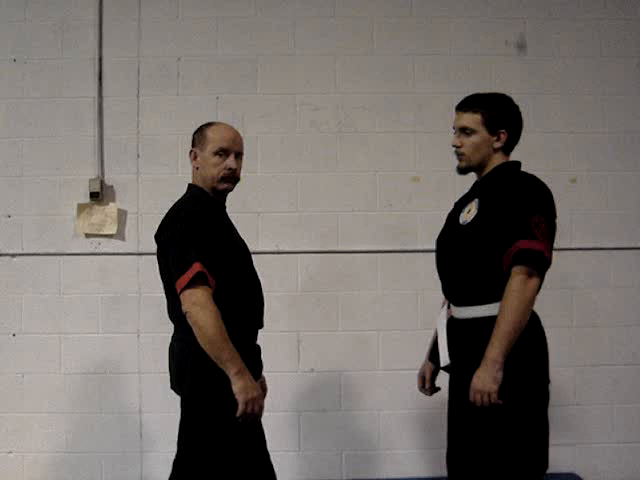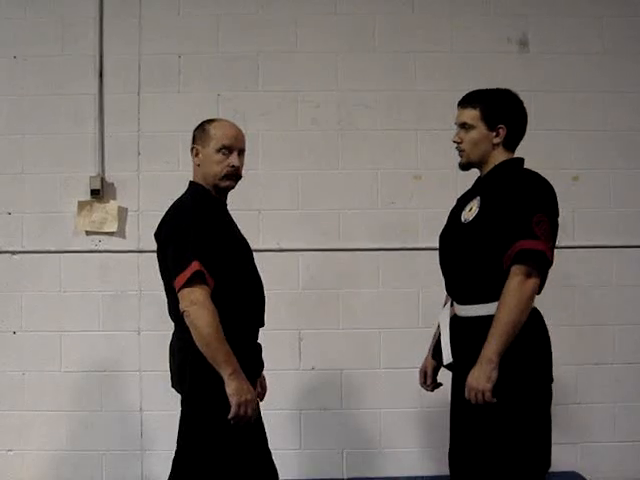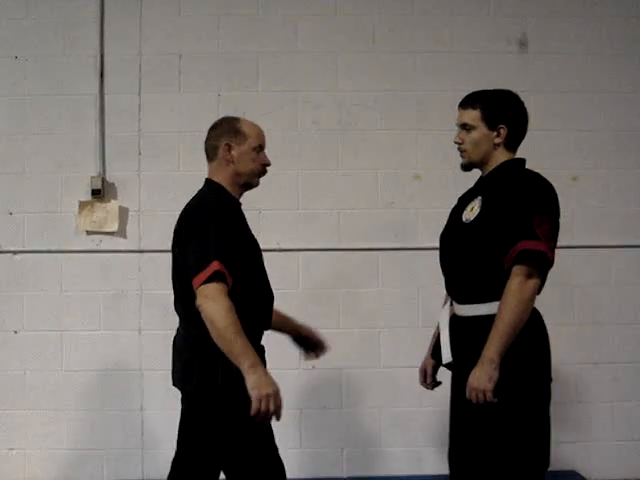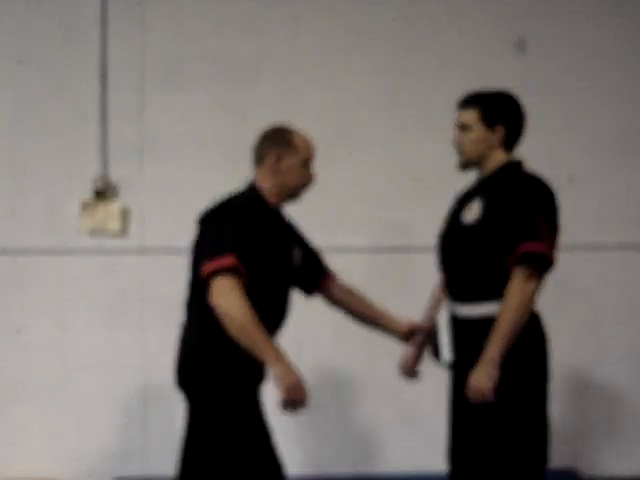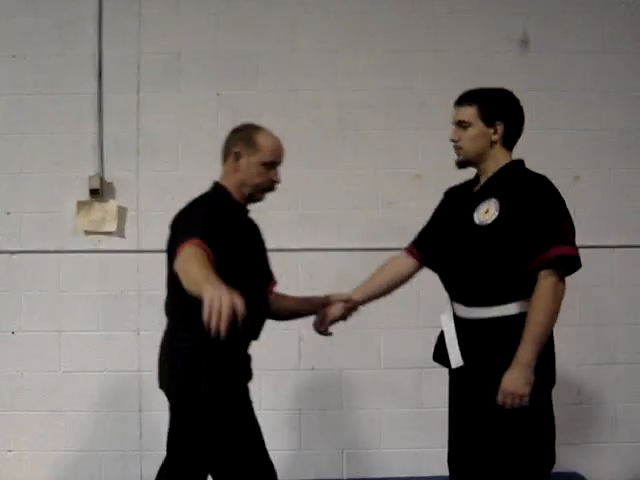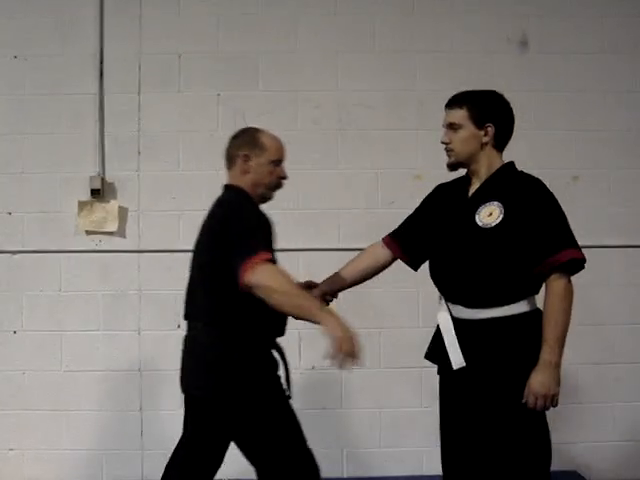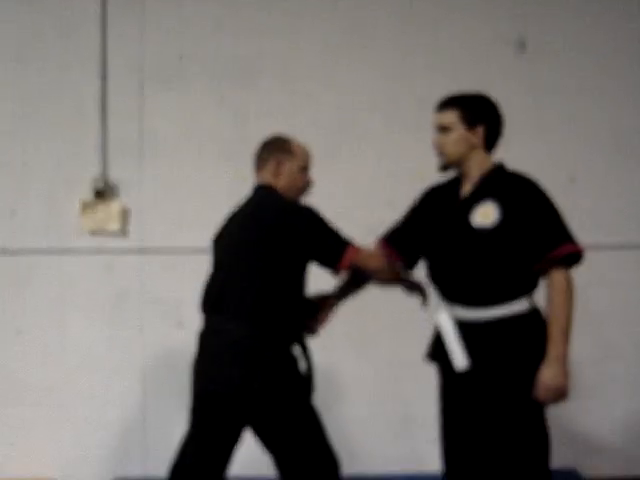
dt=0.5s
person 1, frame 1
left shoulder: (523, 191)
right shoulder: (472, 198)
left elbow: (525, 279)
left wrist: (493, 362)
right wrist: (436, 354)
left hip: (503, 352)
right hip: (469, 349)
person 1, frame 2
left shoulder: (525, 189)
right shoulder: (476, 194)
left elbow: (524, 278)
left wrist: (488, 361)
right wrist: (437, 350)
left hip: (507, 352)
right hip: (472, 347)
person 1, frame 3
left shoulder: (527, 189)
right shoulder: (475, 195)
left elbow: (525, 279)
left wrist: (490, 360)
right wrist: (436, 348)
left hip: (505, 351)
right hip: (471, 346)
person 1, frame 4
left shoulder: (525, 191)
right shoulder: (470, 197)
left elbow: (525, 279)
left wrist: (491, 361)
right wrist: (420, 340)
left hip: (506, 350)
right hip: (470, 346)
person 1, frame 5
left shoulder: (531, 192)
right shoulder: (458, 198)
left elbow: (550, 279)
right elbow: (411, 258)
left wrist: (524, 364)
right wrist: (349, 302)
left hip: (511, 347)
right hip: (467, 349)
person 1, frame 6
left shoulder: (526, 195)
right shoulder: (444, 197)
left elbow: (559, 280)
right elbow: (388, 248)
left wrist: (548, 365)
right wrist: (324, 289)
left hip: (510, 348)
right hip: (458, 349)
person 1, frame 7
left shoulder: (518, 193)
right shoulder: (436, 201)
left elbow: (558, 274)
right elbow: (385, 254)
left wrist: (555, 358)
right wrist: (335, 300)
left hip: (512, 345)
right hip: (459, 347)
person 2, frame 1
left shoulder: (212, 215)
right shoulder: (188, 218)
right elbow: (196, 304)
left wrist: (247, 368)
right wrist: (239, 374)
left hip: (214, 368)
right hip: (212, 369)
person 2, frame 2
left shoulder: (214, 214)
right shoulder: (188, 217)
right elbow: (194, 304)
left wrist: (247, 366)
right wrist: (233, 375)
left hip: (216, 368)
right hip: (214, 370)
person 2, frame 3
left shoulder: (223, 211)
right shoulder: (209, 214)
left elbow: (243, 295)
right elbow: (211, 300)
left wrist: (295, 329)
right wrist: (255, 370)
left hip: (207, 365)
right hip: (215, 368)
person 2, frame 4
left shoulder: (281, 230)
right shoulder: (230, 217)
left elbow: (331, 287)
right elbow: (224, 296)
left wrist: (394, 326)
right wrist: (278, 364)
left hip: (224, 364)
right hip: (216, 364)
person 2, frame 5
left shoulder: (244, 225)
right shoulder: (204, 214)
left elbow: (264, 300)
right elbow: (189, 259)
left wrist: (320, 304)
right wrist: (215, 288)
left hip: (200, 362)
right hip: (202, 364)
person 2, frame 6
left shoulder: (228, 212)
right shoulder: (241, 215)
right elbow: (260, 276)
left wrist: (302, 292)
right wrist: (328, 319)
left hip: (209, 358)
right hip: (236, 363)
person 2, frame 7
left shoulder: (238, 221)
right shoulder: (289, 217)
right elbow: (363, 261)
left wrist: (307, 306)
right wrist: (405, 277)
left hip: (219, 353)
right hip: (260, 357)
